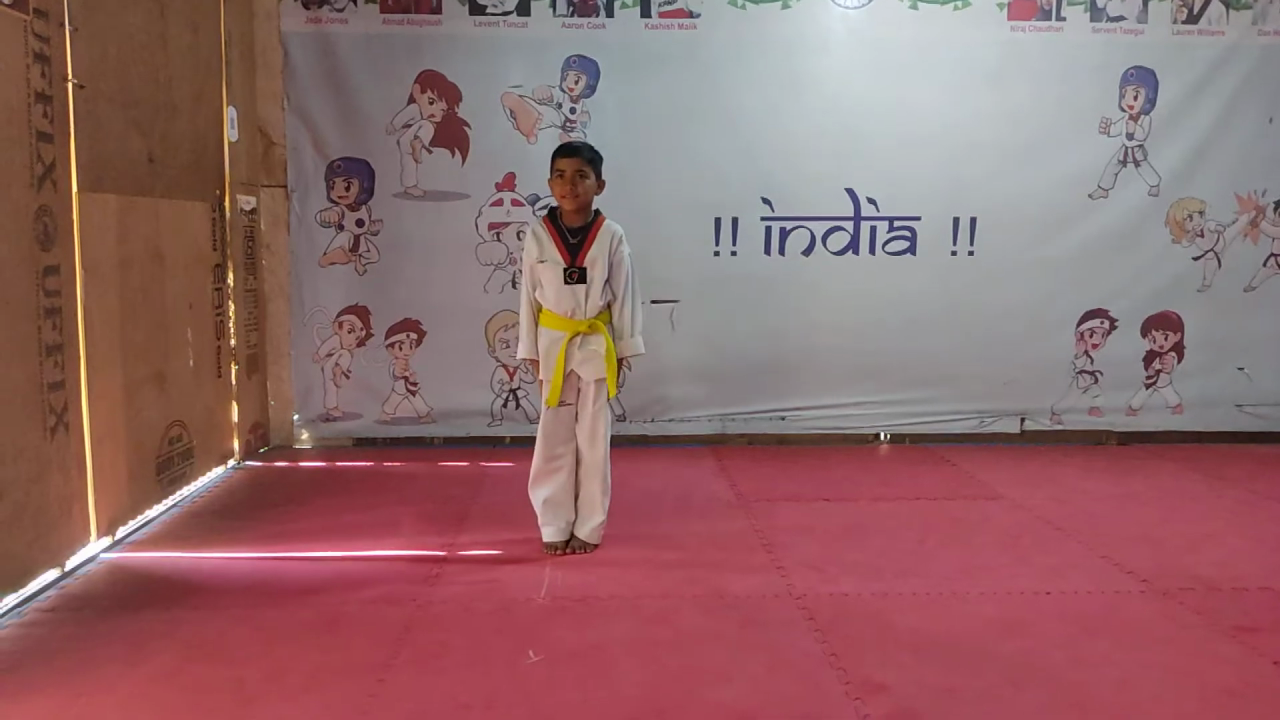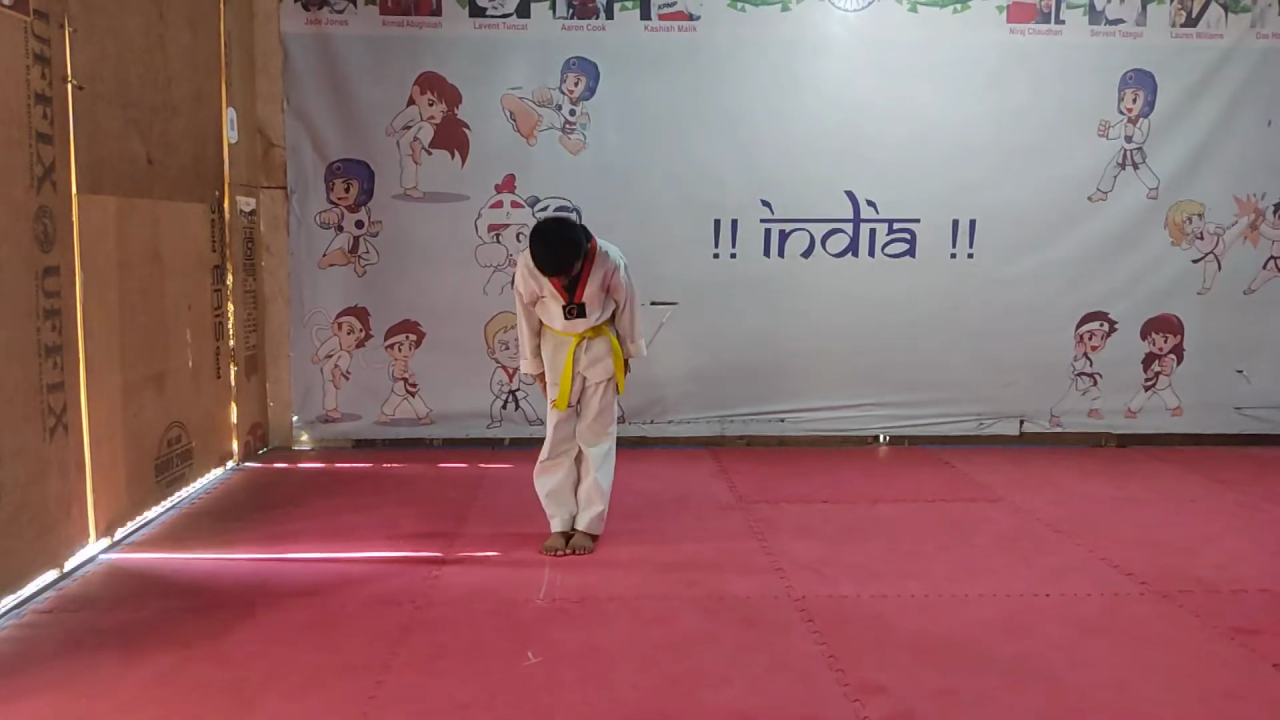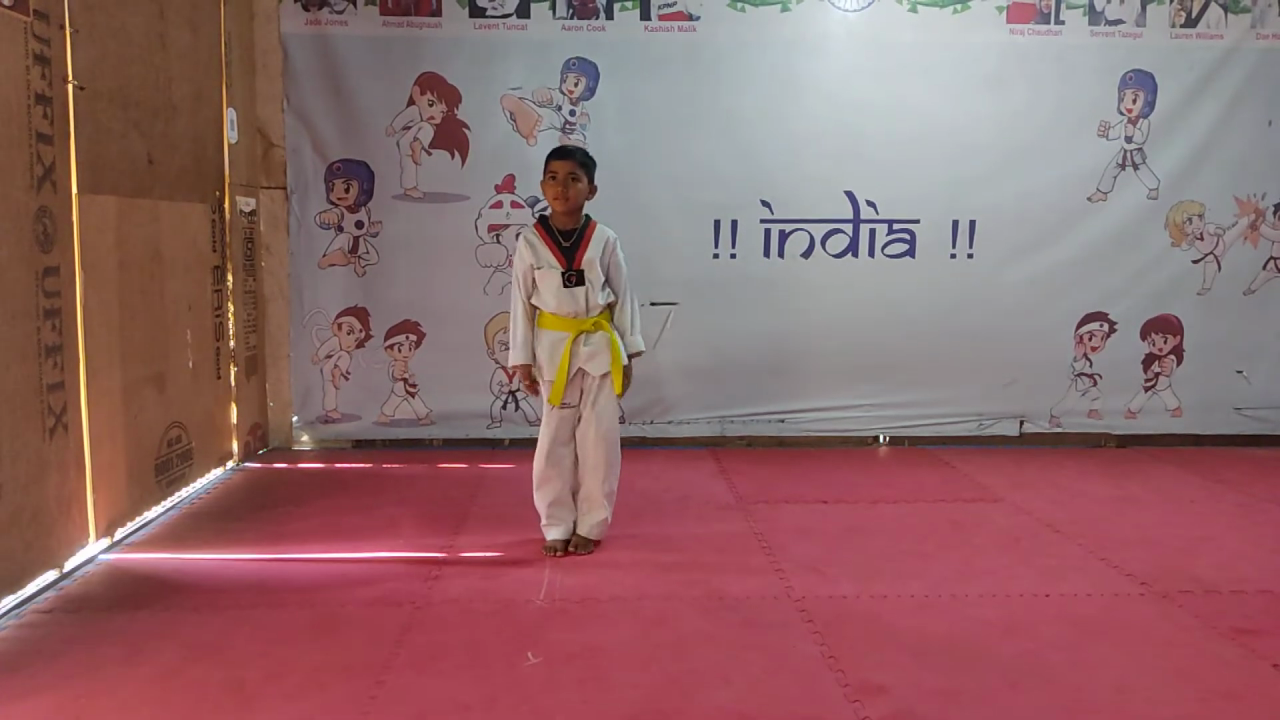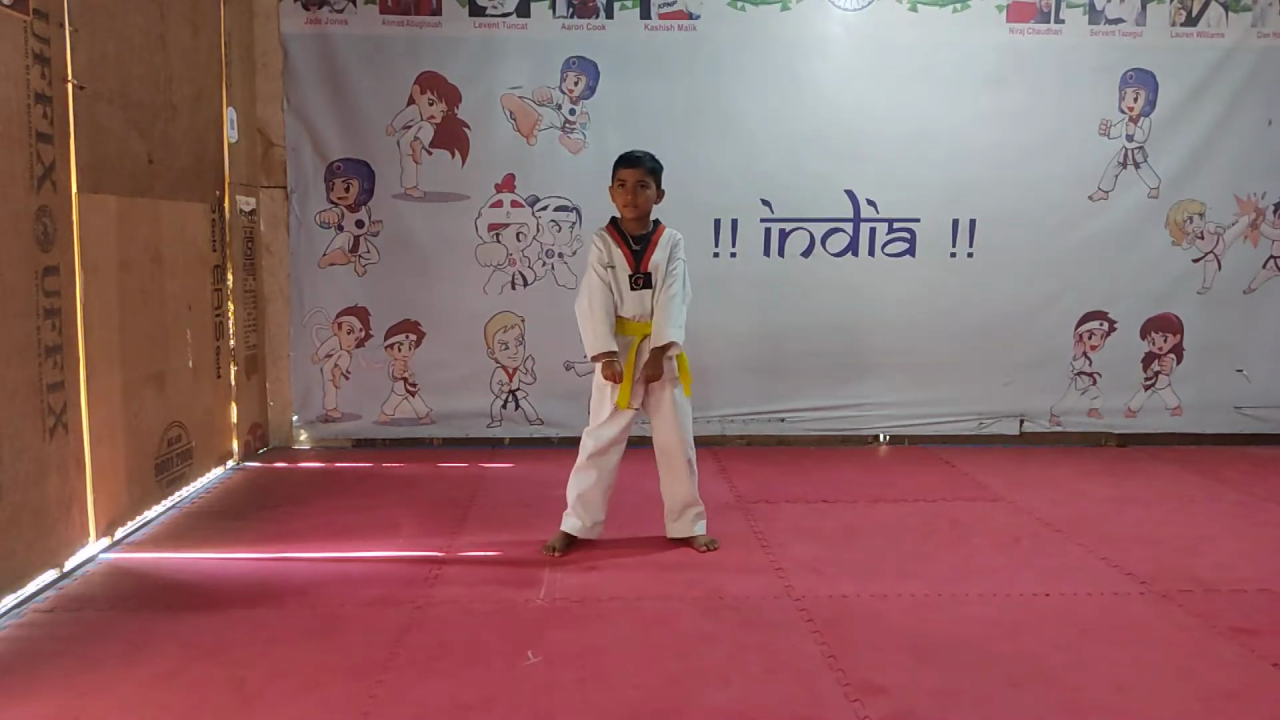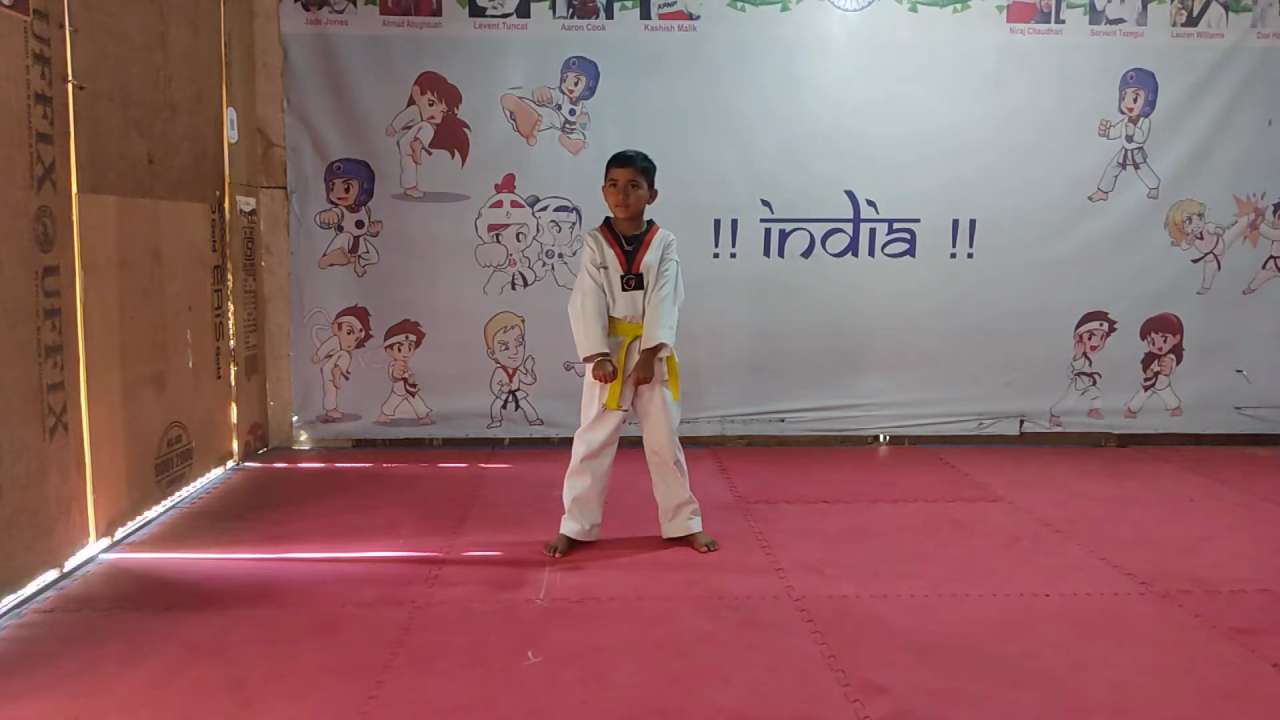
dt=1s
person 1, frame 1
left shoulder: (612, 237)
right shoulder: (538, 236)
left elbow: (624, 299)
right elbow: (529, 298)
left wrist: (621, 357)
right wrist: (533, 355)
left hip: (597, 347)
right hip: (553, 346)
left knee: (593, 441)
right knee: (554, 442)
left ankle: (588, 529)
right ankle: (556, 528)
person 1, frame 2
left shoulder: (609, 261)
right shoulder: (527, 269)
left elbow: (626, 309)
right elbow: (527, 320)
left wrist: (624, 357)
right wrist: (536, 365)
left hip: (599, 352)
right hip: (558, 355)
left knee: (597, 438)
right knee: (559, 439)
left ankle: (587, 525)
right ankle: (560, 524)
person 1, frame 3
left shoulder: (604, 239)
right shoulder: (530, 240)
left elbow: (623, 295)
right elbow: (521, 300)
left wrist: (628, 352)
right wrist: (523, 357)
left hip: (600, 346)
right hip: (554, 347)
left knee: (598, 441)
right knee: (554, 441)
left ankle: (591, 527)
right ankle: (558, 527)
person 1, frame 4
left shoulder: (671, 242)
right shoulder: (601, 242)
left elbow: (672, 302)
right elbow: (593, 304)
left wrist: (659, 352)
right wrist: (606, 355)
left hip: (662, 352)
right hip: (618, 351)
left knee: (676, 440)
right knee: (601, 439)
left ankle: (687, 524)
right ankle: (576, 524)
person 1, frame 5
left shoulder: (664, 243)
right shoulder: (595, 243)
left elbow: (664, 304)
right elbow: (586, 305)
left wrist: (649, 355)
right wrist: (599, 356)
left hip: (653, 353)
right hip: (607, 353)
left knee: (664, 440)
right knee: (593, 441)
left ankle: (684, 523)
right ankle: (575, 526)
